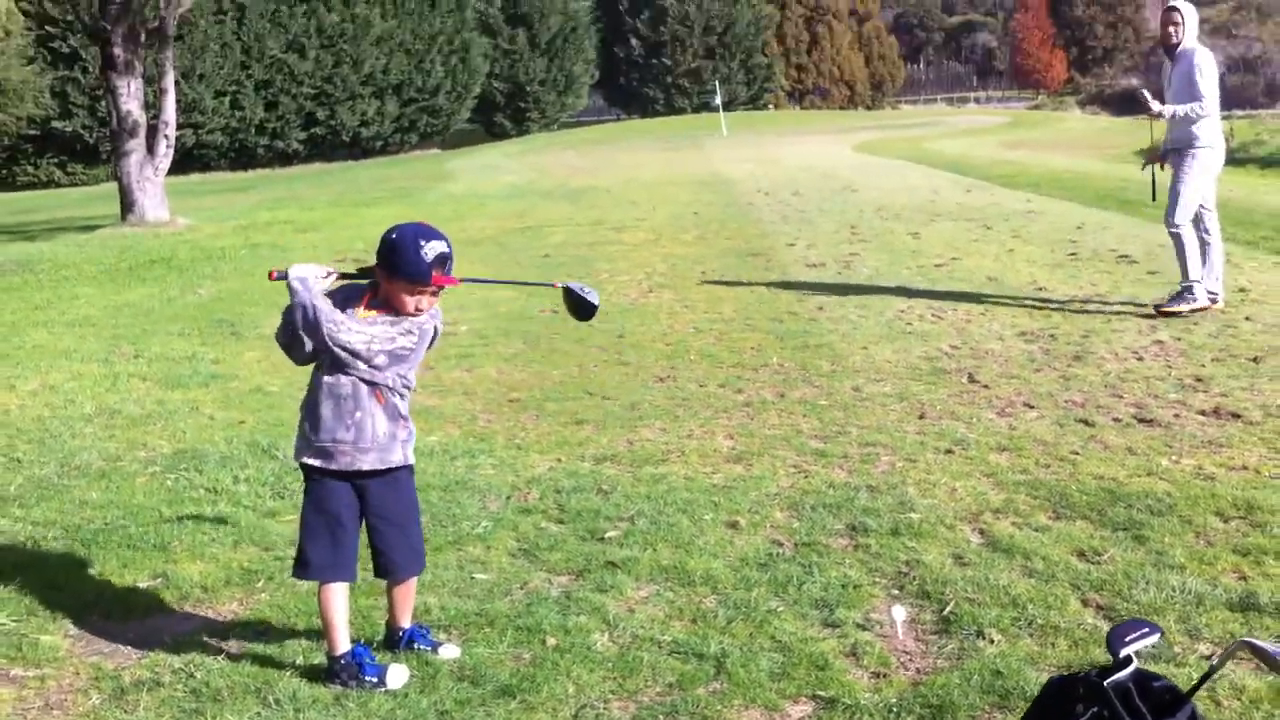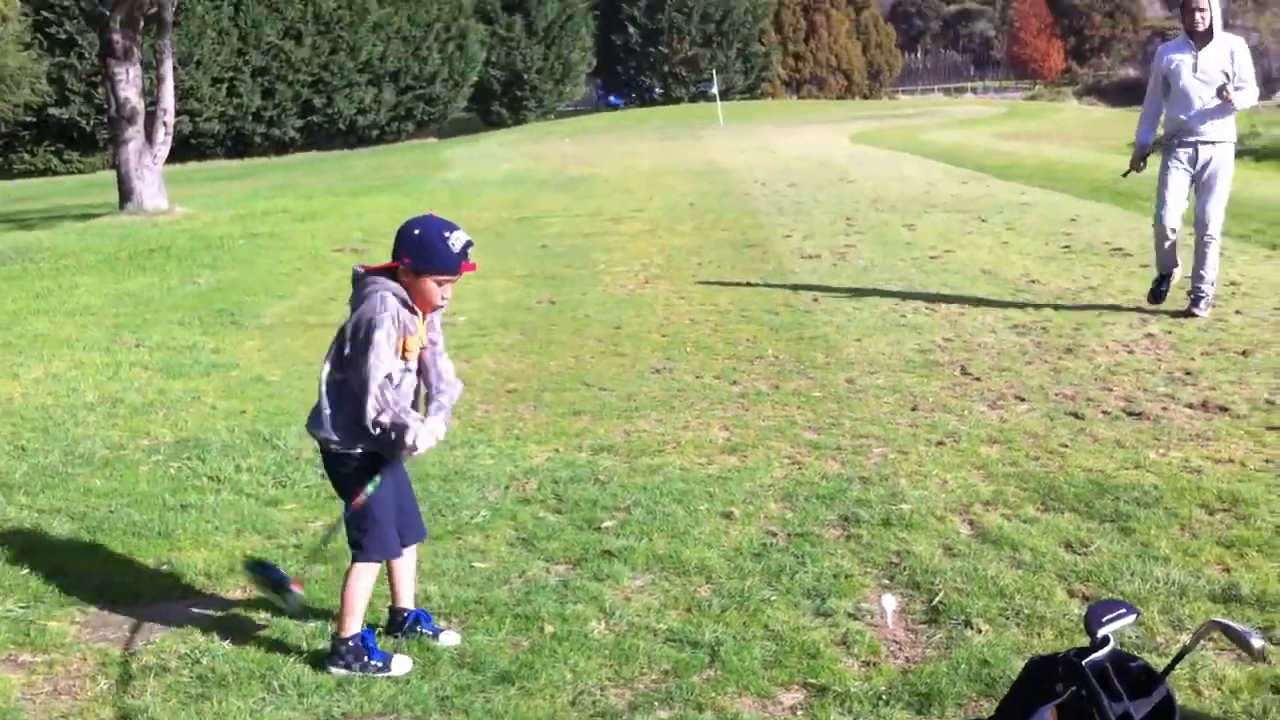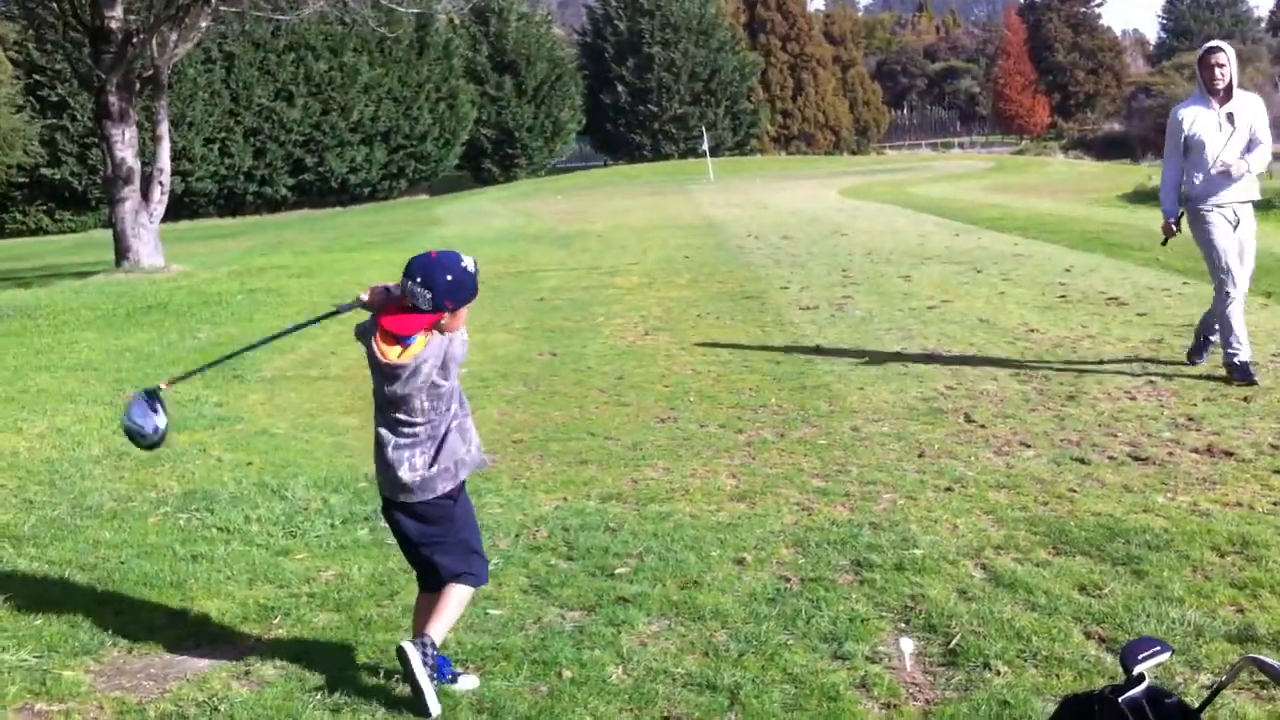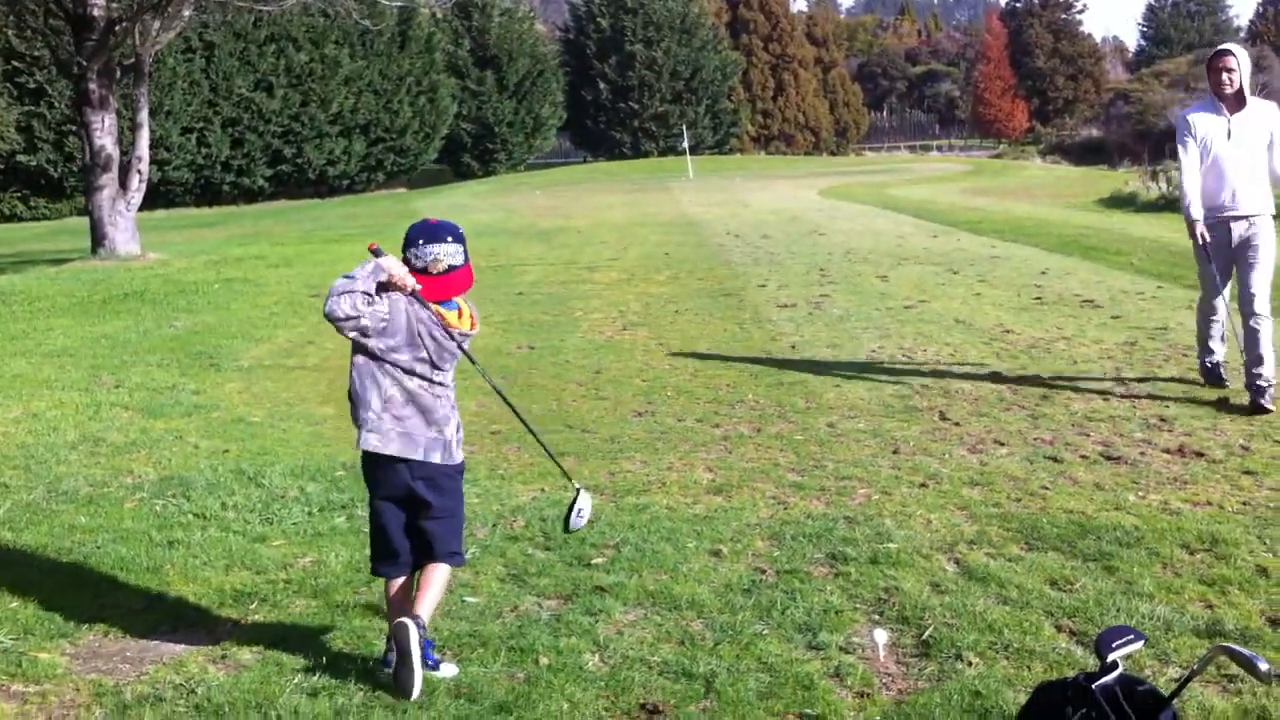
dt=0.5s
person 1, frame 1
left shoulder: (420, 326)
right shoulder: (345, 299)
left elbow: (339, 336)
right elbow: (297, 347)
left wrist: (302, 285)
right wrist: (307, 289)
left hip: (386, 458)
right hip: (328, 455)
left knee: (404, 555)
right knee: (332, 558)
left ankle: (401, 631)
right ankle: (344, 660)
person 1, frame 2
left shoulder: (424, 313)
right shoulder: (381, 301)
left elbow: (442, 377)
right elbow: (378, 380)
left wrist: (435, 421)
right wrist: (408, 426)
left hip: (388, 439)
right hip: (354, 441)
left knee: (405, 530)
right knee: (376, 541)
left ankle: (404, 614)
right ankle: (349, 645)
person 1, frame 3
left shoulder: (381, 339)
right shoulder: (449, 350)
left wrist: (388, 302)
right wrist: (394, 303)
left hip: (396, 485)
right hip: (438, 487)
left knee: (434, 573)
right knee: (465, 571)
left ankle: (425, 658)
right ankle: (425, 645)
person 1, frame 4
left shoulder: (394, 311)
right shoulder: (461, 319)
left elbow: (341, 307)
left wrist: (379, 269)
right wrist: (397, 284)
left hip: (388, 457)
right hip: (440, 457)
left knee: (397, 558)
right knee: (442, 553)
left ankle: (402, 647)
right ankle: (416, 623)
person 2, frame 1
left shoulder: (1198, 56)
right shoulder: (1171, 63)
left elbow: (1208, 106)
left wrist: (1167, 111)
right wrist: (1164, 150)
left hip: (1201, 149)
right hip: (1183, 151)
left knee: (1177, 219)
right knee: (1205, 222)
left ankle: (1193, 291)
right ankle: (1211, 292)
person 2, frame 2
left shoulder: (1233, 47)
right shoulder: (1166, 53)
left elbow: (1251, 91)
right elbow: (1153, 101)
left wrist: (1234, 98)
right wrist: (1142, 145)
left hip: (1218, 148)
right hip: (1178, 147)
left knee: (1209, 226)
right knee: (1166, 220)
left ankle: (1202, 293)
right ankle: (1166, 270)
person 2, frame 3
left shoulder: (1252, 105)
right shoulder: (1183, 114)
left elbow: (1263, 150)
right elbow: (1172, 166)
left wrist: (1243, 166)
right wrist: (1169, 213)
left hip: (1242, 208)
right hip: (1206, 210)
left knee: (1235, 285)
right knee: (1230, 282)
left ankle: (1206, 333)
right ankle: (1238, 359)
person 2, frame 4
right shoulder: (1191, 118)
right elbow: (1188, 172)
right wrist: (1194, 217)
right hip: (1212, 225)
right knee: (1212, 301)
right ankle: (1211, 361)
